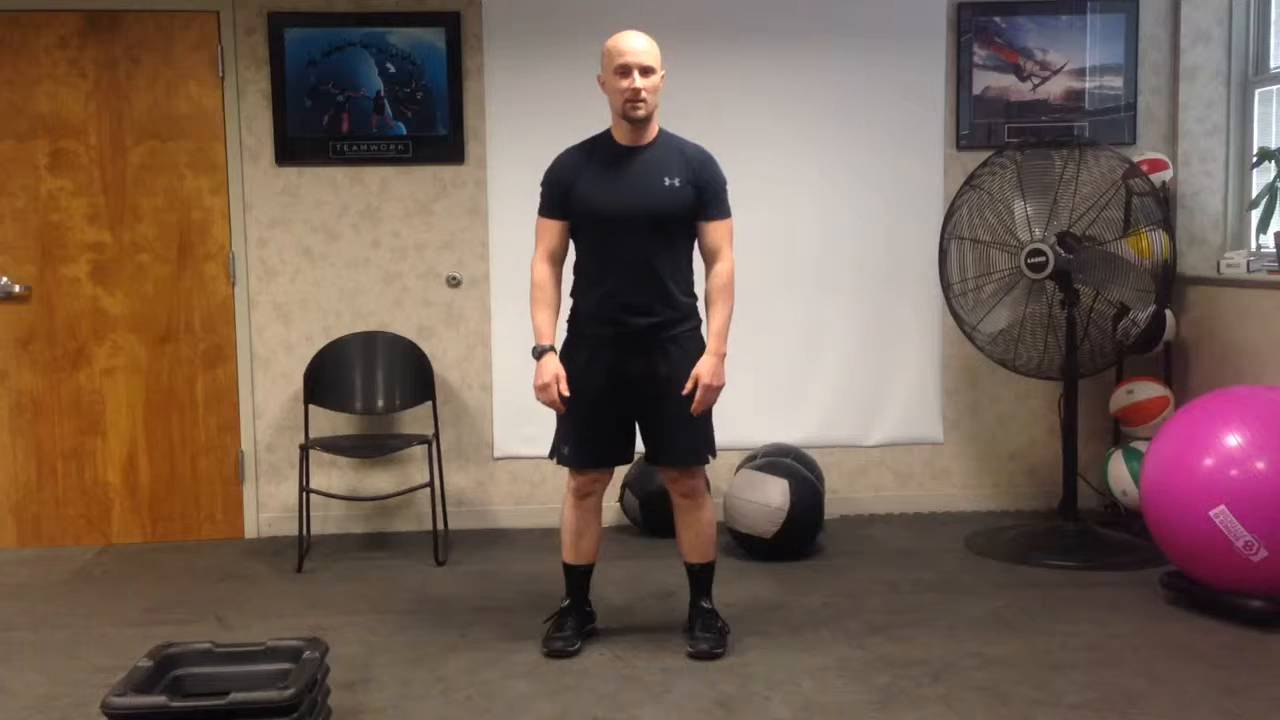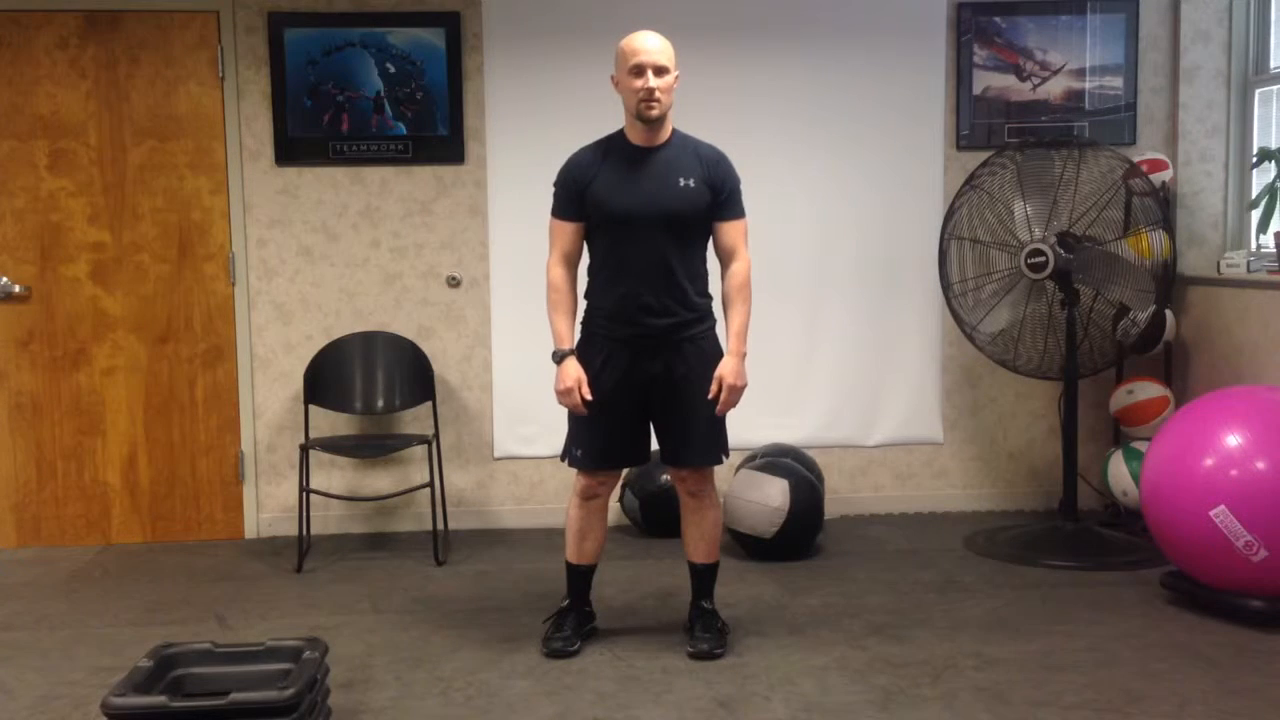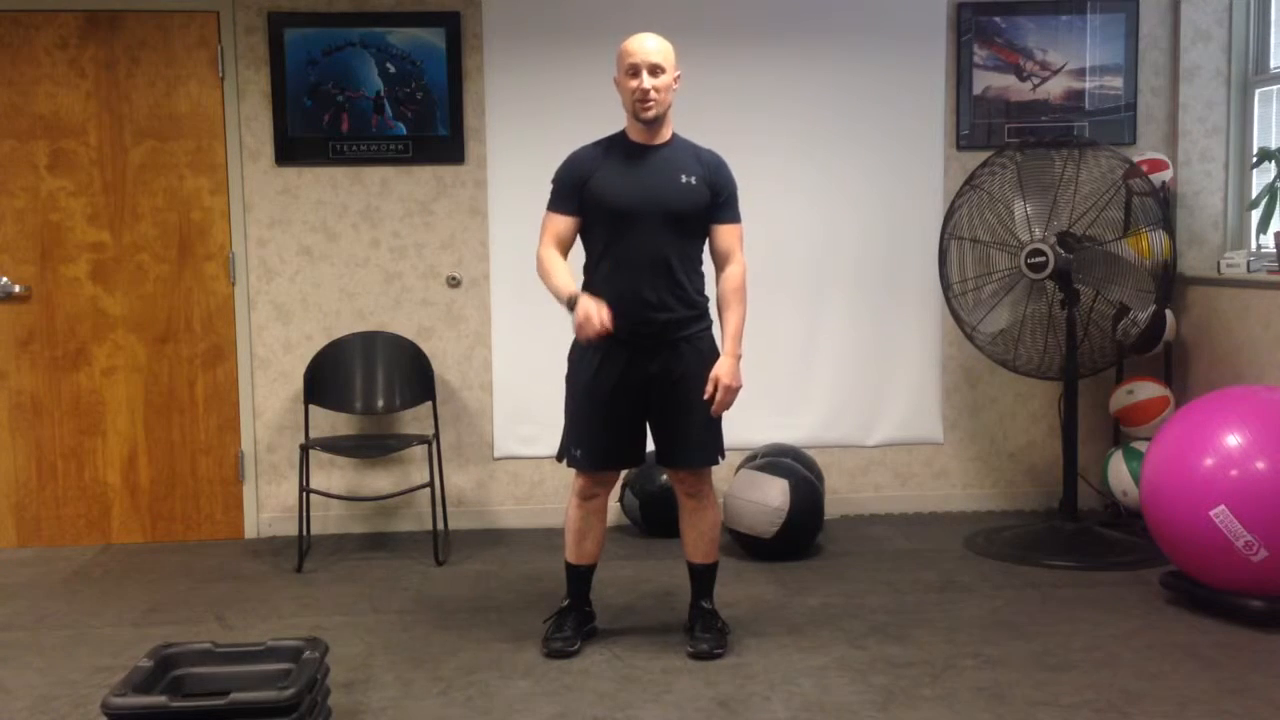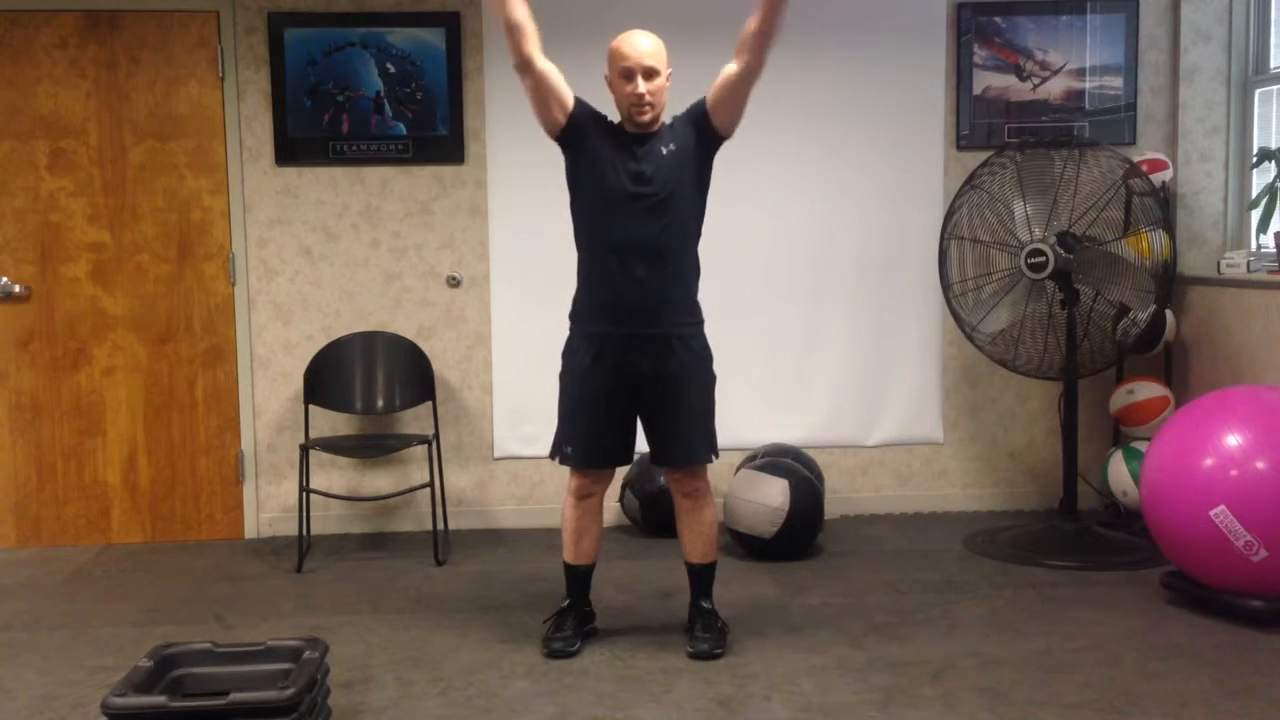
dt=1s
person 1, frame 1
left shoulder: (695, 165)
right shoulder: (571, 167)
left elbow: (720, 261)
right elbow: (547, 260)
left wrist: (714, 350)
right wrist: (545, 350)
left hip: (674, 347)
right hip: (593, 349)
left knee: (687, 480)
right knee: (585, 481)
left ankle: (702, 607)
right ankle: (576, 607)
person 1, frame 2
left shoulder: (709, 165)
right shoulder: (585, 168)
left elbow: (735, 261)
right elbow: (561, 264)
left wrist: (735, 351)
right wrist: (564, 354)
left hip: (689, 348)
right hip: (608, 350)
left knee: (696, 481)
right knee: (592, 482)
left ankle: (703, 608)
right ankle: (576, 607)
person 1, frame 3
left shoulder: (708, 168)
right shoulder: (585, 165)
left elbow: (731, 264)
right elbow: (549, 250)
left wrist: (731, 353)
right wrist: (575, 298)
left hip: (686, 349)
right hip: (605, 350)
left knee: (694, 481)
right knee: (591, 482)
left ankle: (703, 609)
right ankle: (576, 608)
person 1, frame 4
left shoulder: (694, 137)
right shoulder: (582, 136)
left elbow: (746, 61)
right elbow: (527, 57)
left hip: (677, 343)
right hip: (596, 343)
left knee: (691, 480)
right knee: (586, 482)
left ankle: (702, 608)
right ankle: (575, 608)
